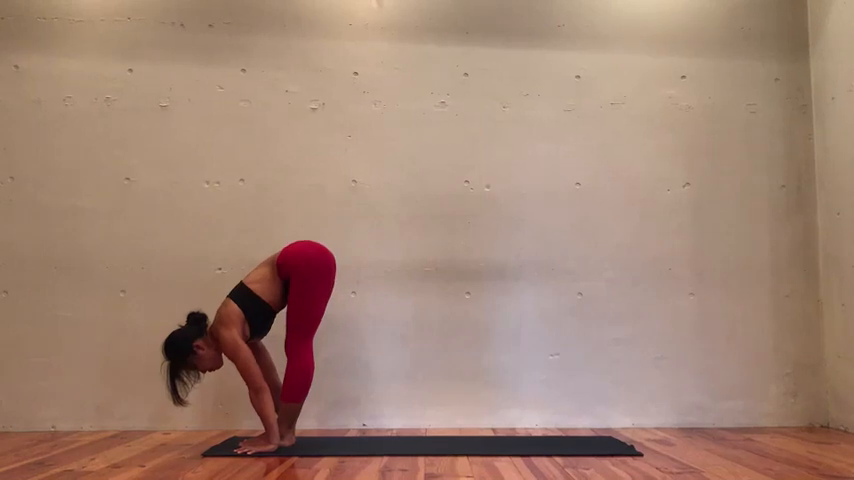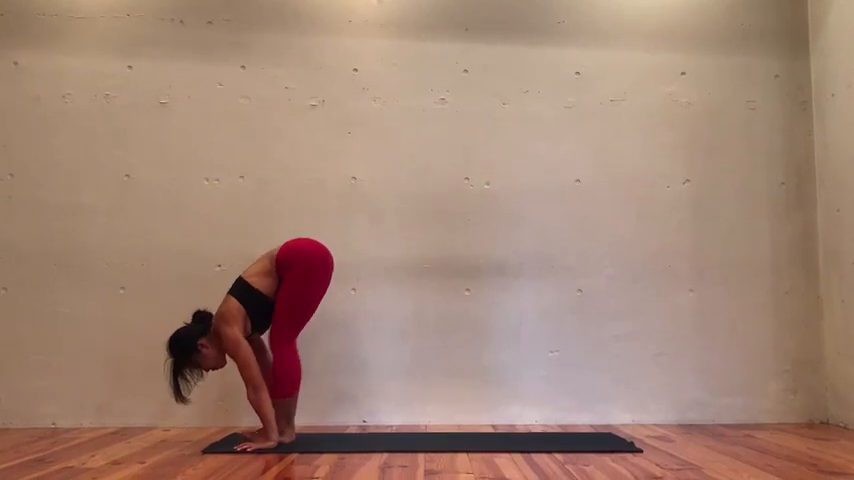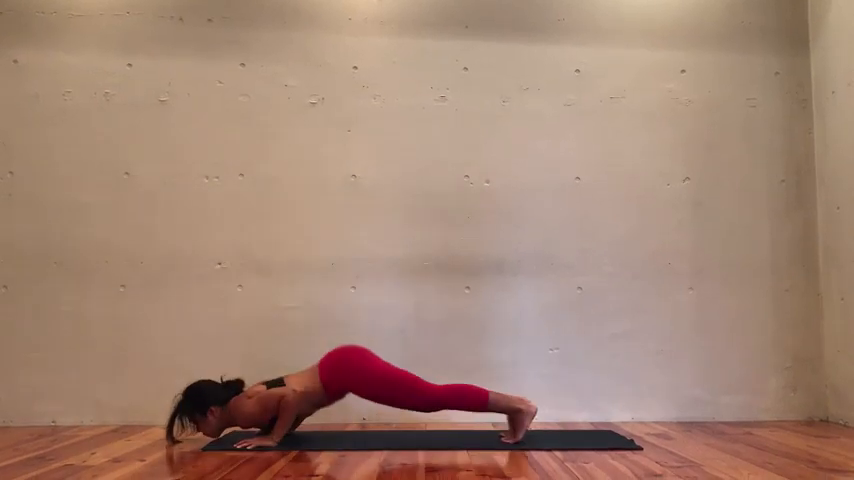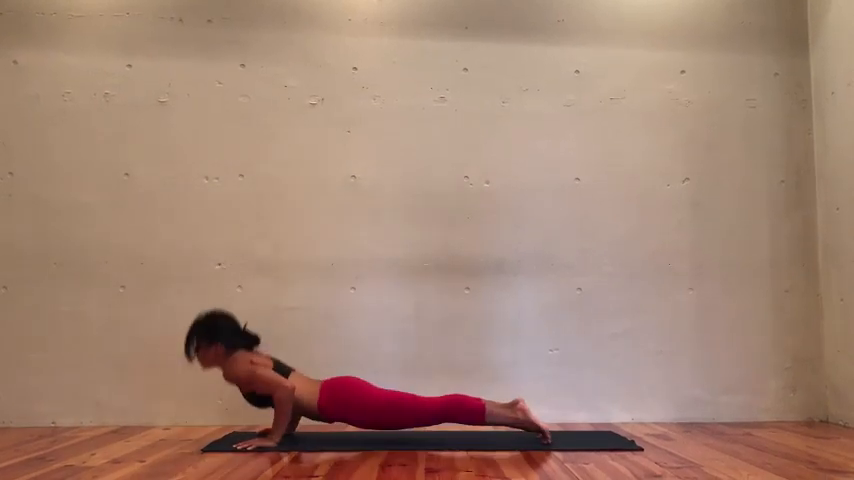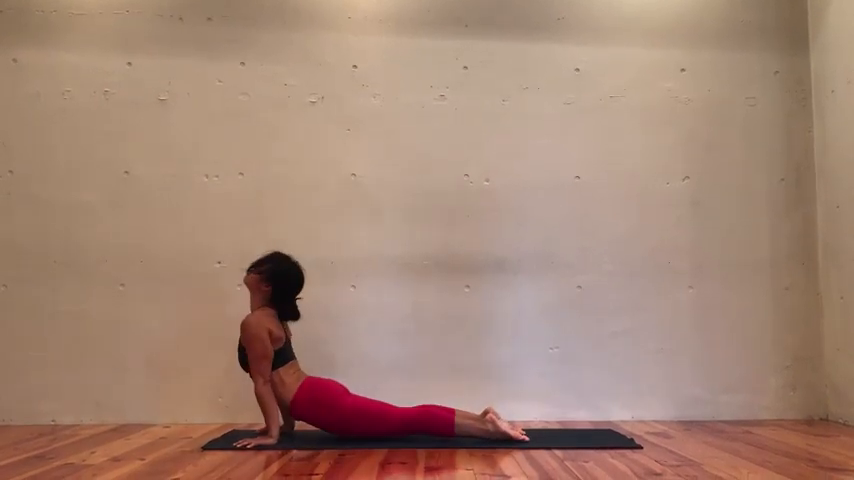
dt=1s
person 1, frame 1
left shoulder: (226, 335)
right shoulder: (236, 331)
left elbow: (258, 388)
right elbow: (269, 380)
left wrist: (273, 439)
right wrist: (275, 432)
left hip: (307, 263)
right hip: (302, 263)
left knee: (297, 352)
right knee: (298, 351)
left ankle: (285, 434)
right ankle: (285, 431)
person 1, frame 2
left shoulder: (228, 332)
right shoulder: (238, 329)
left elbow: (256, 386)
right elbow: (268, 376)
left wrist: (272, 436)
right wrist: (273, 429)
left hip: (305, 257)
right hip: (301, 257)
left knee: (281, 343)
right knee: (283, 343)
left ankle: (285, 429)
right ankle: (286, 427)
person 1, frame 3
left shoulder: (241, 411)
right shoulder: (245, 401)
left elbow: (292, 395)
left wrist: (273, 437)
right wrist: (278, 430)
left hip: (345, 369)
right hip: (343, 366)
left knee: (432, 396)
right knee: (430, 398)
left ankle: (516, 406)
right ankle: (513, 404)
person 1, frame 4
left shoulder: (235, 367)
right shoulder: (249, 355)
left elbow: (283, 393)
left wrist: (274, 436)
right wrist: (284, 429)
left hip: (345, 400)
right hip: (343, 392)
left knee: (433, 410)
right knee: (433, 408)
left ankle: (512, 415)
right ankle: (510, 411)
person 1, frame 5
left shoulder: (253, 323)
right shoulder: (272, 318)
left elbow: (262, 381)
left wrist: (272, 432)
right wrist: (286, 422)
left hip: (320, 404)
right hip: (323, 394)
left knee: (405, 420)
right knee: (405, 417)
left ankle: (487, 427)
right ankle: (483, 420)
